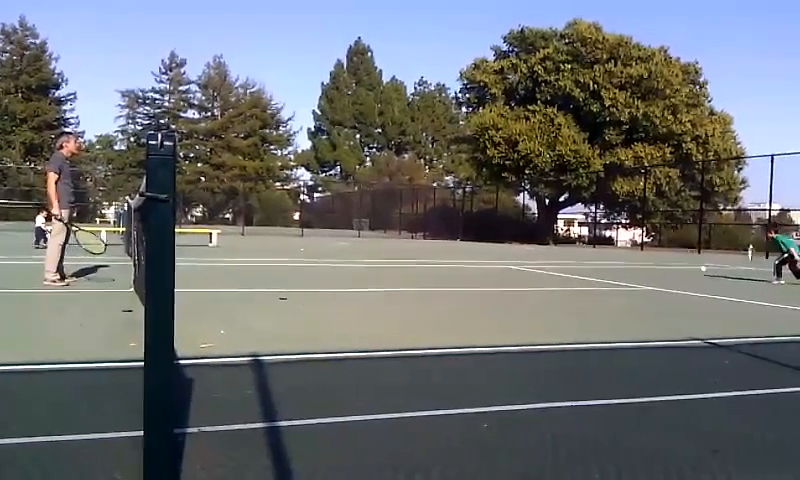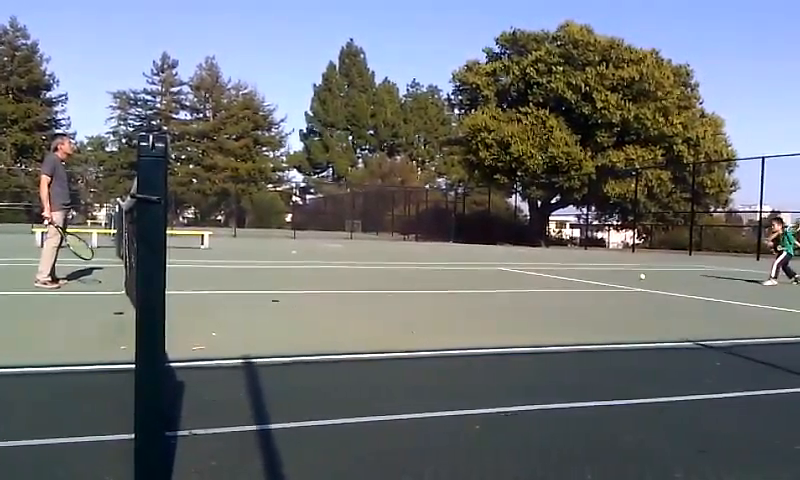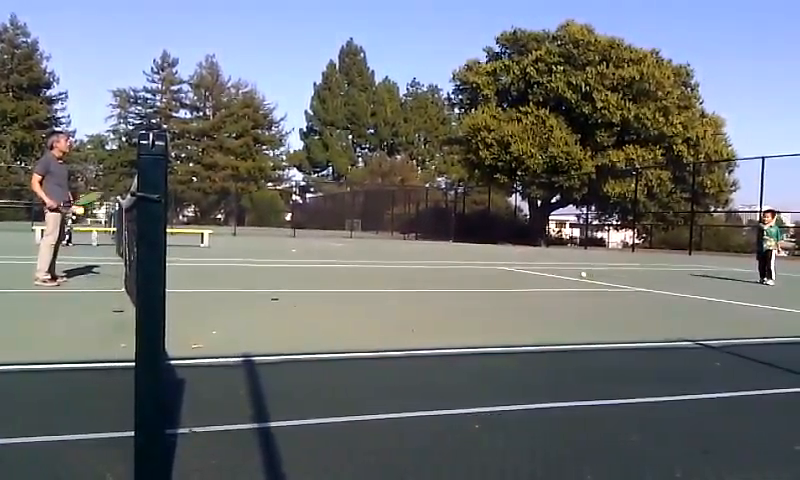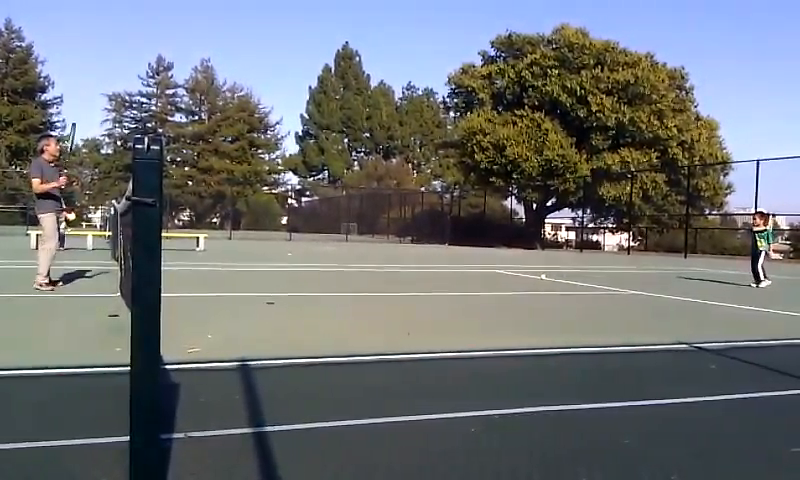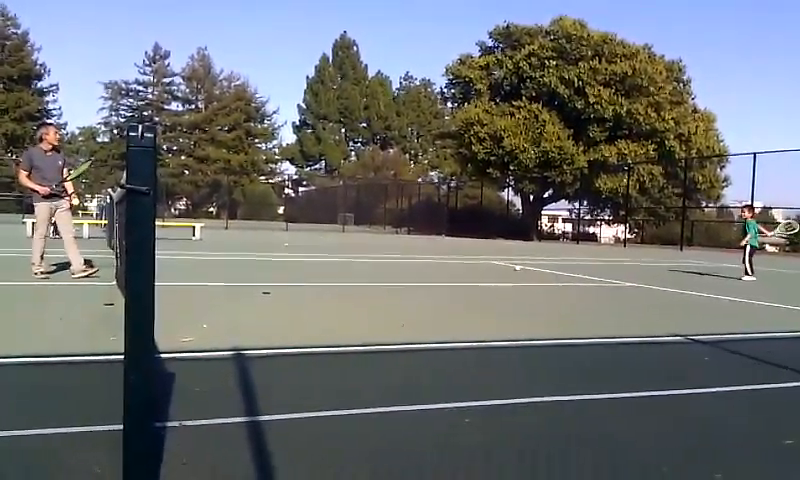
dt=1s
person 1, frame 1
left shoulder: (64, 160)
right shoulder: (57, 158)
right elbow: (51, 183)
right wrist: (55, 206)
left hip: (67, 207)
right hip: (61, 207)
left knee: (63, 241)
right knee: (56, 240)
left ankle: (59, 273)
right ankle: (50, 276)
person 1, frame 2
left shoulder: (60, 163)
right shoulder: (51, 160)
right elbow: (43, 185)
left wrist: (68, 208)
right wrist: (46, 208)
left hip: (62, 210)
right hip: (55, 210)
left knee: (56, 243)
right knee: (52, 242)
left ankle: (50, 276)
right ankle: (42, 278)
person 1, frame 3
left shoulder: (63, 163)
right shoulder: (46, 160)
right elbow: (34, 183)
left wrist: (72, 203)
right wrist: (46, 199)
left hip: (63, 207)
right hip: (53, 207)
left knee: (57, 241)
right knee: (49, 239)
left ankle: (50, 273)
right ankle: (41, 275)
person 1, frame 4
left shoulder: (54, 166)
right shoulder: (37, 163)
right elbow: (36, 188)
left wrist: (64, 207)
right wrist: (56, 183)
left hip: (56, 210)
right hip: (46, 210)
left knee: (49, 245)
right knee: (51, 244)
left ankle: (46, 278)
right ankle: (40, 279)
person 1, frame 5
left shoulder: (59, 155)
right shoulder: (31, 154)
left elbow: (66, 176)
right elbow: (22, 177)
left wrist: (72, 193)
right wrist: (38, 188)
left hip: (61, 200)
right hip: (43, 200)
left knee: (69, 234)
right knee: (40, 234)
left ankle: (78, 267)
right ankle: (37, 267)
